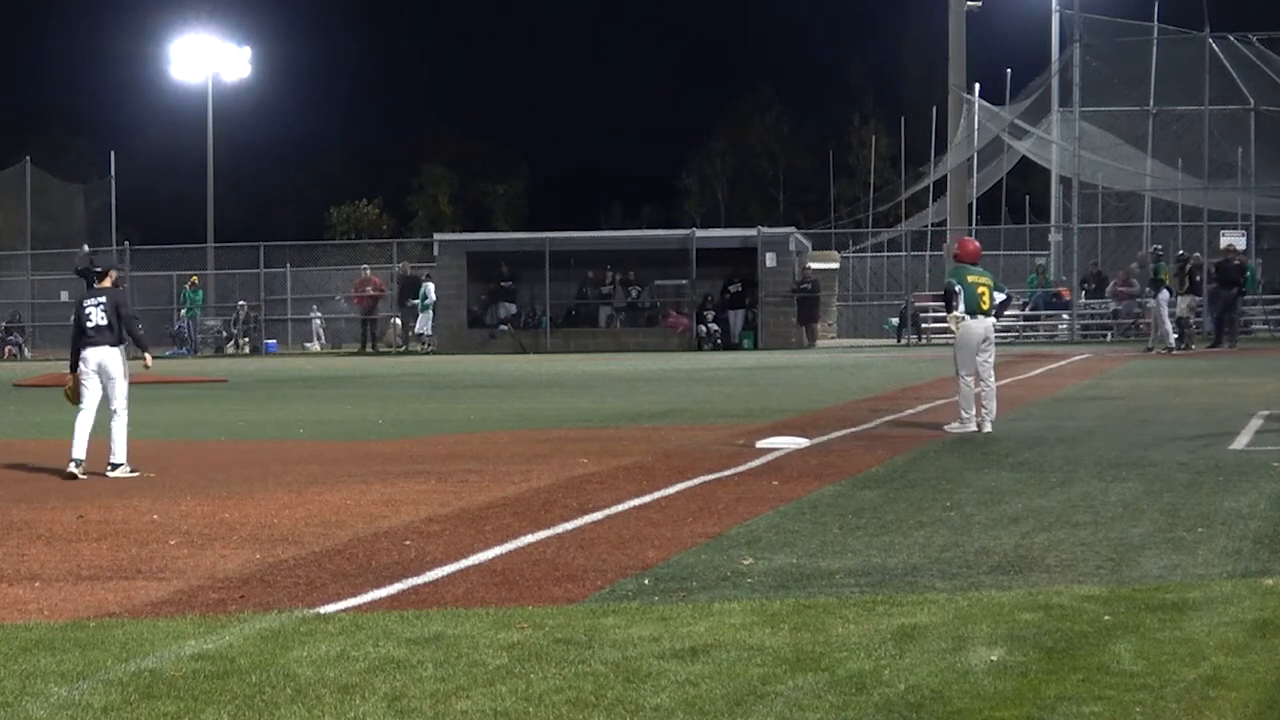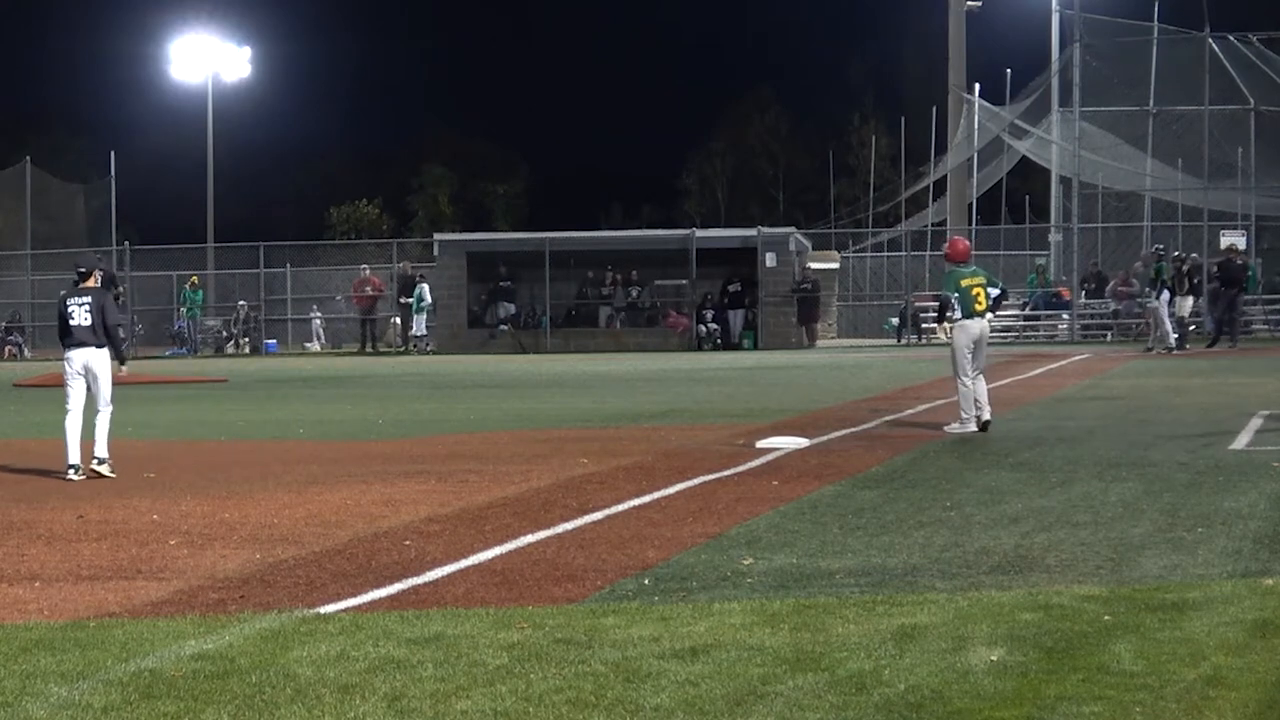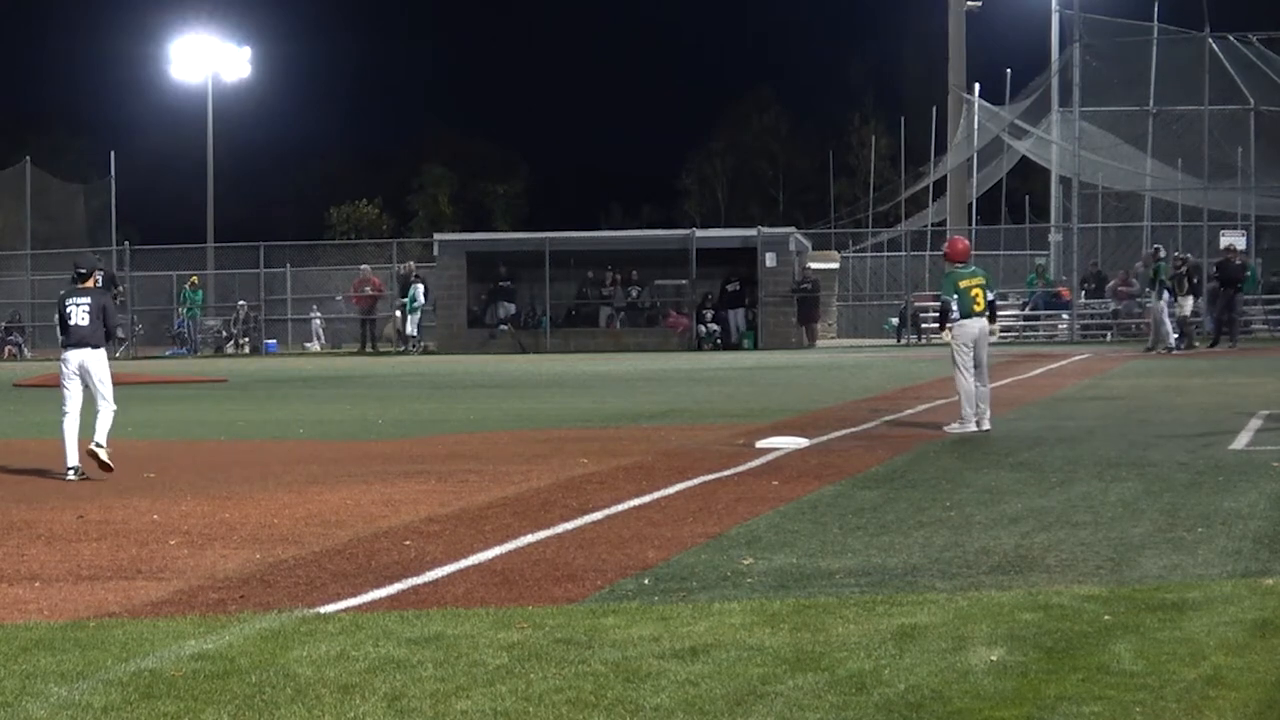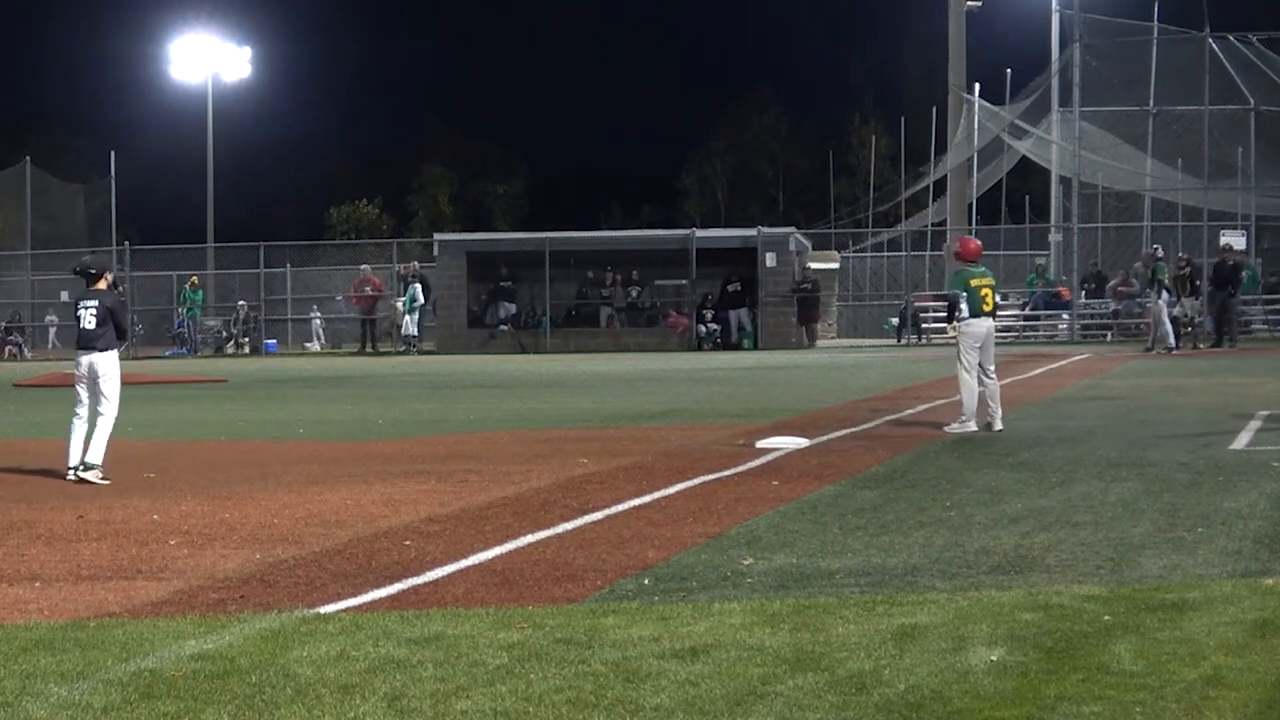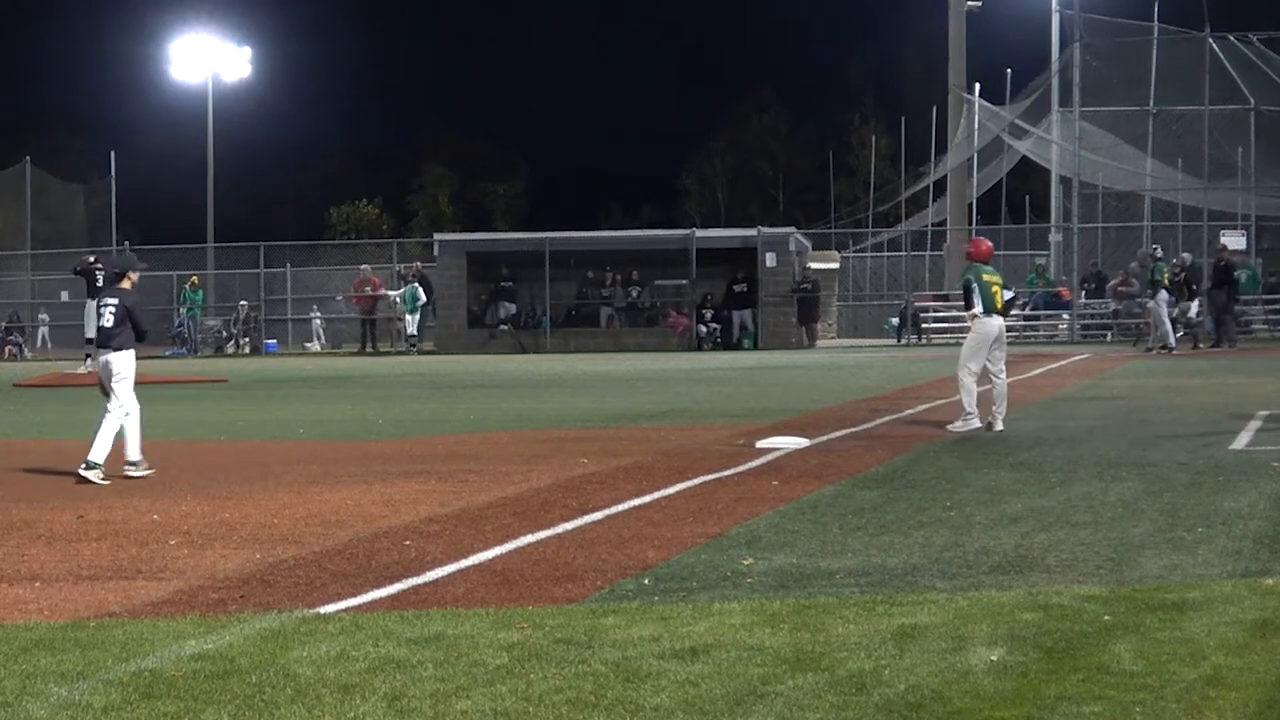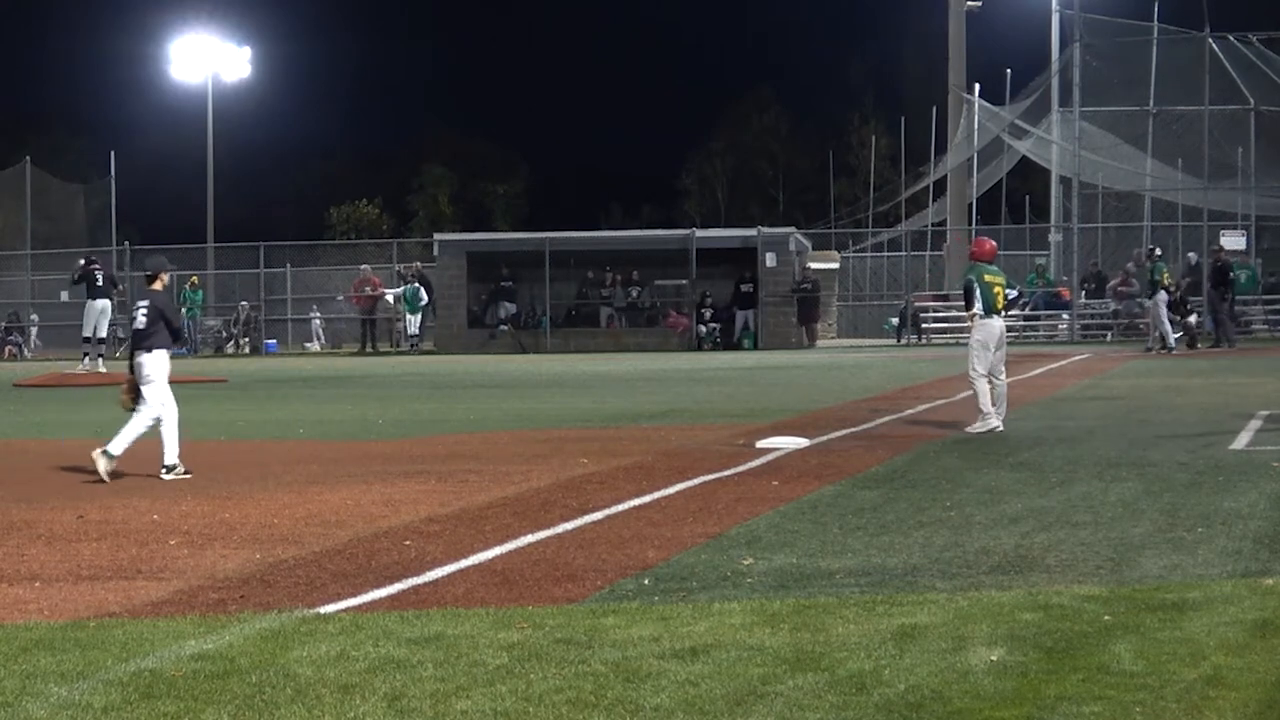
dt=0.3s
person 1, frame 1
left shoulder: (83, 300)
right shoulder: (117, 295)
left elbow: (76, 335)
right elbow: (130, 323)
left wrist: (73, 366)
right wrist: (144, 349)
left hip: (88, 355)
right hip: (111, 353)
left knee: (86, 409)
right knee: (118, 410)
left ankle: (76, 461)
right ankle: (116, 463)
person 1, frame 2
left shoulder: (66, 298)
right shoulder: (102, 295)
left elbow: (61, 332)
right elbow: (112, 329)
right wrist: (121, 359)
left hip: (72, 355)
right hip: (97, 354)
left knee: (73, 411)
right knee: (103, 408)
left ankle: (73, 466)
right ankle: (99, 458)
person 1, frame 3
left shoulder: (65, 298)
right shoulder: (102, 296)
left elbow: (62, 329)
right elbow: (111, 330)
left hip: (69, 355)
right hip: (94, 355)
left knee: (70, 412)
right knee: (106, 406)
left ankle: (72, 467)
right ankle: (98, 444)
person 1, frame 4
left shoulder: (80, 300)
right shoulder: (111, 298)
left elbow: (83, 328)
right elbow: (124, 332)
left hip: (82, 357)
right hip: (105, 358)
left knee: (81, 414)
right knee: (107, 413)
left ankle: (73, 467)
right ankle: (91, 466)
person 1, frame 5
left shoulder: (104, 297)
right shoulder: (130, 298)
left elbow: (104, 330)
right elbow: (141, 333)
left hip: (103, 356)
right hip: (122, 356)
left knee: (130, 409)
right knee: (115, 412)
left ankle: (134, 462)
right ankle: (92, 465)
person 1, frame 6
left shoulder: (139, 301)
right shoulder: (162, 299)
left elbow: (136, 337)
right elbow: (178, 332)
left wrist: (133, 371)
right wrist: (168, 339)
left hip: (141, 358)
right hip: (156, 358)
left knee: (169, 412)
right knee: (147, 415)
left ankle: (171, 465)
right ankle: (108, 453)
person 2, frame 1
left shoulder: (958, 271)
right shoulder: (987, 275)
left elbow: (949, 289)
right elbow: (1006, 297)
left wrist: (950, 312)
right wrist: (994, 317)
left hip: (968, 325)
right hip: (987, 325)
left knee: (966, 376)
right knee: (987, 375)
left ankle: (968, 421)
right ankle: (987, 420)
person 2, frame 2
left shoulder: (952, 275)
right shoulder: (981, 273)
left elbow: (946, 300)
right elbow: (1001, 291)
left wrist: (941, 321)
right wrist: (990, 313)
left hip: (964, 327)
right hip: (982, 325)
left knee: (963, 376)
right knee: (976, 373)
left ankle: (967, 421)
right ankle: (984, 412)
person 2, frame 3
left shoulder: (951, 277)
right shoulder: (980, 273)
left elbow: (946, 305)
right elbow: (991, 300)
left wrist: (943, 327)
right wrist: (993, 323)
left hip: (963, 327)
right hip: (981, 324)
left knee: (965, 375)
right knee: (980, 374)
left ankle: (967, 421)
right ankle: (983, 419)
person 2, frame 4
left shoulder: (961, 274)
right shoulder: (988, 274)
left elbow: (954, 299)
right elbow: (995, 303)
left wrist: (951, 321)
left hip: (970, 326)
right hip: (988, 324)
left knee: (967, 375)
right knee: (989, 373)
left ankle: (968, 421)
right ankle: (996, 419)
person 2, frame 5
left shoulder: (973, 269)
right shoulder: (995, 274)
left elbow: (968, 284)
right elbow: (1011, 295)
left wrist: (969, 308)
left hip: (983, 324)
right hip: (998, 324)
left knee: (966, 370)
right knee: (998, 373)
left ankle: (969, 417)
right ankle: (997, 419)
person 2, frame 6
left shoulder: (976, 269)
right shoulder: (1000, 274)
left elbow: (969, 284)
left wrist: (969, 309)
right wrist: (1004, 309)
left hip: (984, 324)
right hip: (999, 324)
left knee: (977, 373)
right knee: (998, 374)
left ankle: (988, 417)
right ankle: (997, 419)
